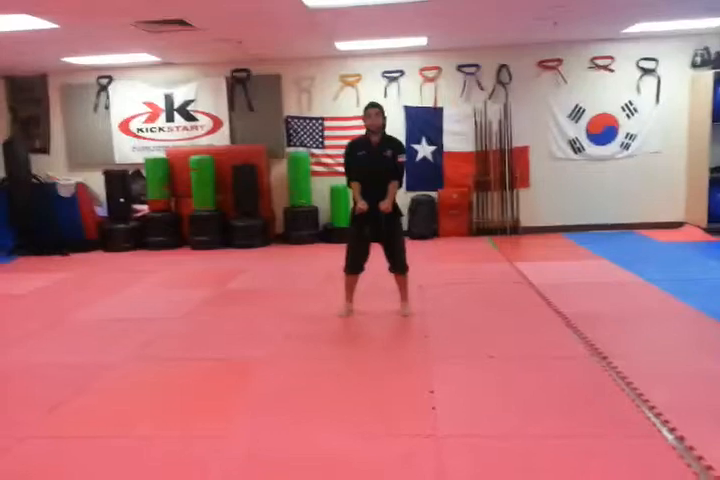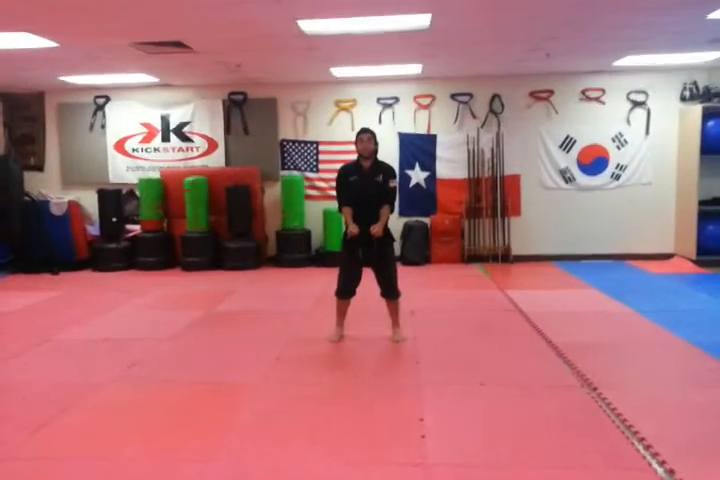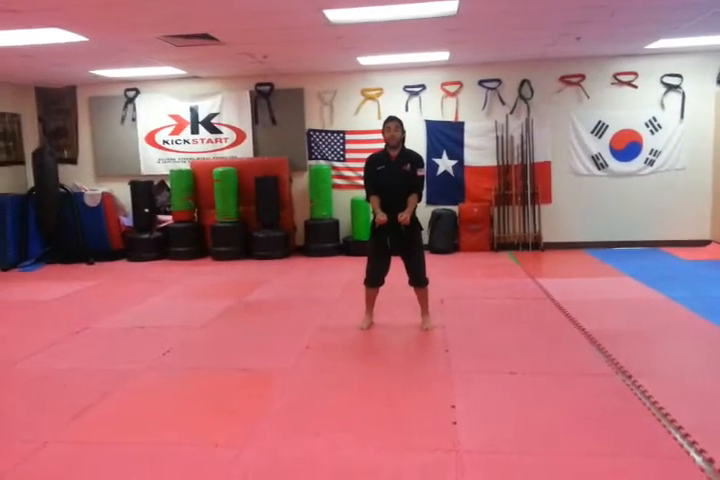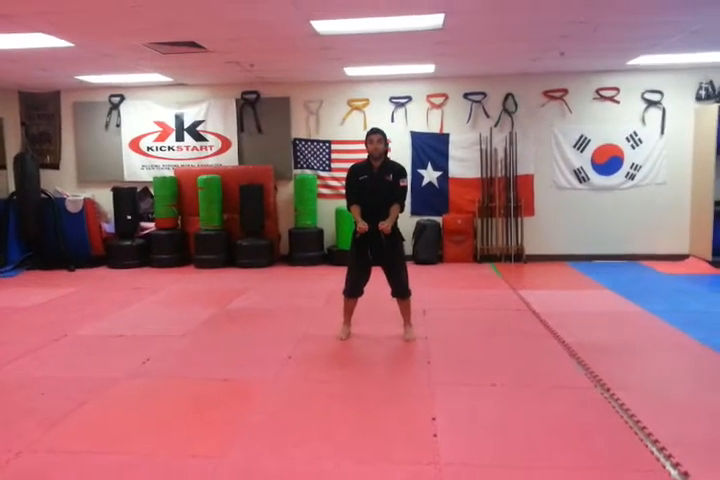
dt=1s
person 1, frame 1
left shoulder: (395, 146)
right shoulder: (354, 147)
left elbow: (396, 177)
right elbow: (352, 178)
left wrist: (389, 200)
right wrist: (359, 200)
left hip: (387, 208)
right hip: (362, 208)
left knee: (398, 257)
right knee: (354, 259)
left ankle: (404, 301)
right ankle: (348, 302)
person 1, frame 2
left shoulder: (387, 171)
right shoulder: (346, 172)
left elbow: (388, 202)
right elbow: (344, 203)
left wrist: (381, 224)
right wrist: (350, 223)
left hip: (379, 233)
right hip: (354, 233)
left knee: (389, 283)
right knee: (345, 283)
left ankle: (396, 326)
right ankle: (339, 326)
person 1, frame 3
left shoulder: (414, 159)
right shoulder: (373, 161)
left elbow: (416, 191)
right elbow: (371, 192)
left wrist: (408, 212)
right wrist: (378, 212)
left hip: (407, 221)
right hip: (382, 221)
left knee: (418, 271)
right knee: (374, 272)
left ankle: (425, 315)
right ankle: (369, 314)
person 1, frame 4
left shoulder: (397, 170)
right shoulder: (356, 170)
left elbow: (399, 201)
right elbow: (352, 201)
left wrist: (390, 221)
right wrist: (359, 221)
left hip: (389, 232)
right hip: (363, 232)
left knee: (400, 282)
right knee: (353, 282)
left ankle: (407, 325)
right ankle: (346, 324)
